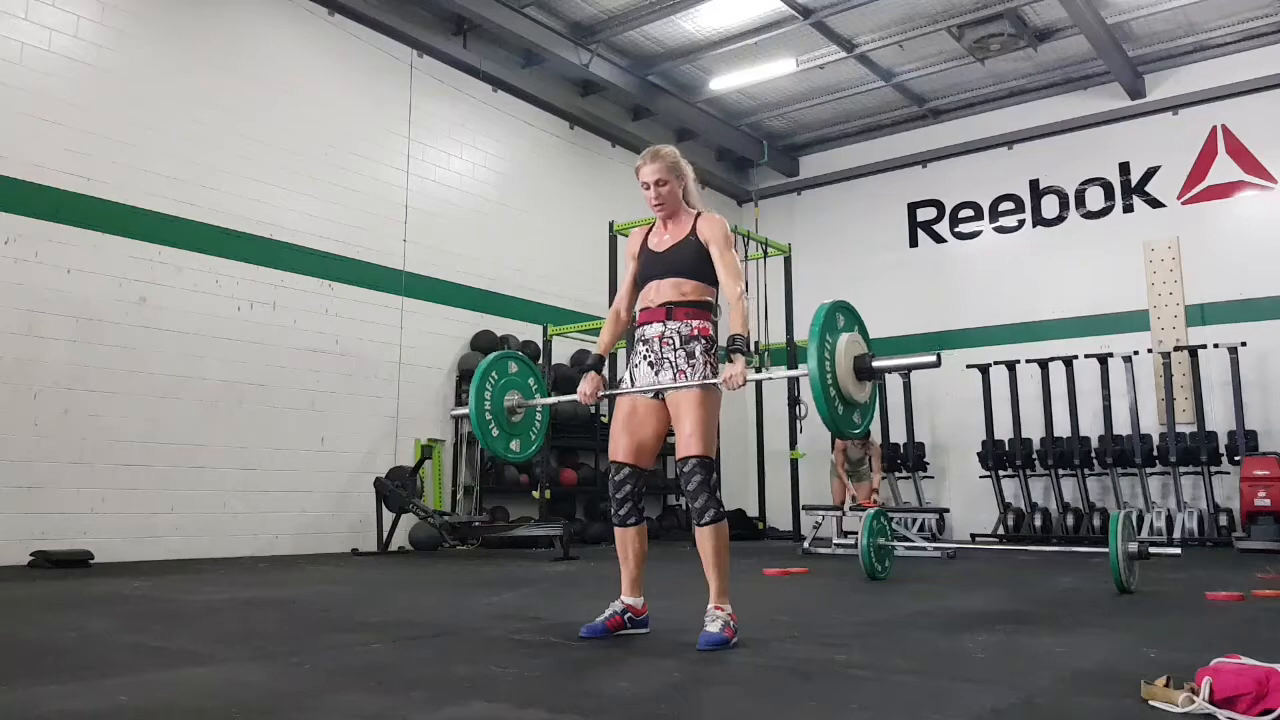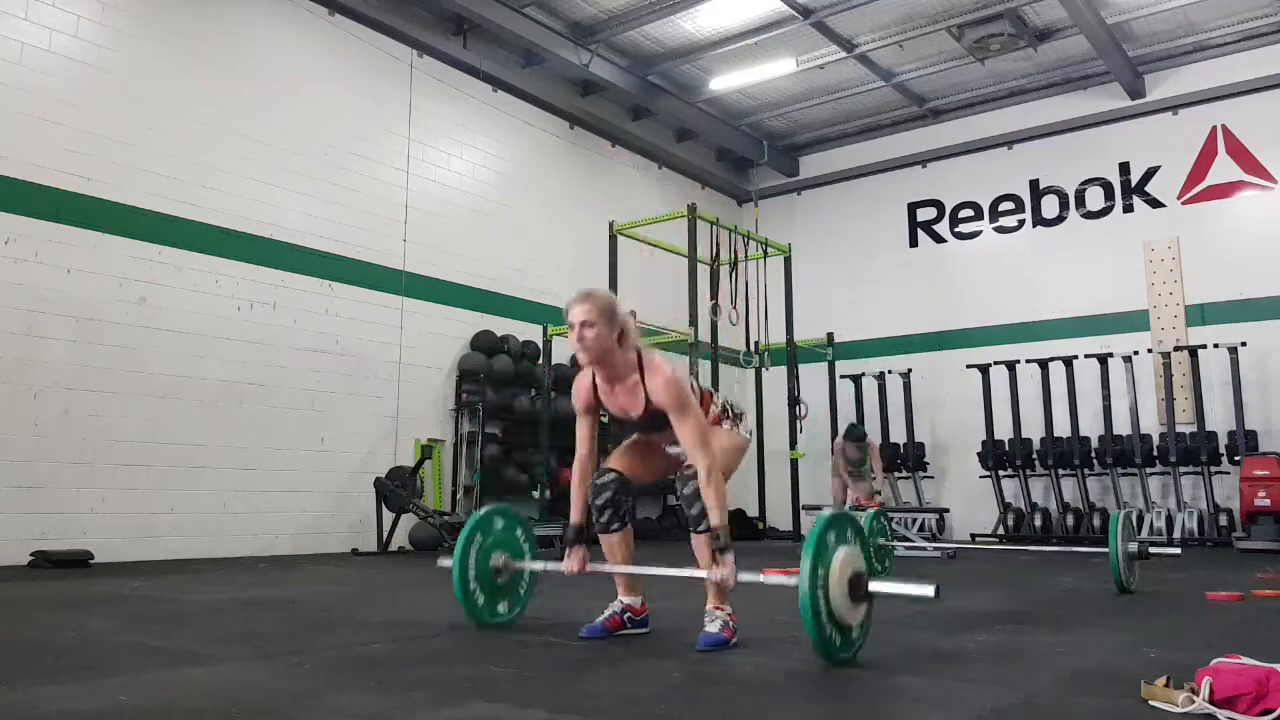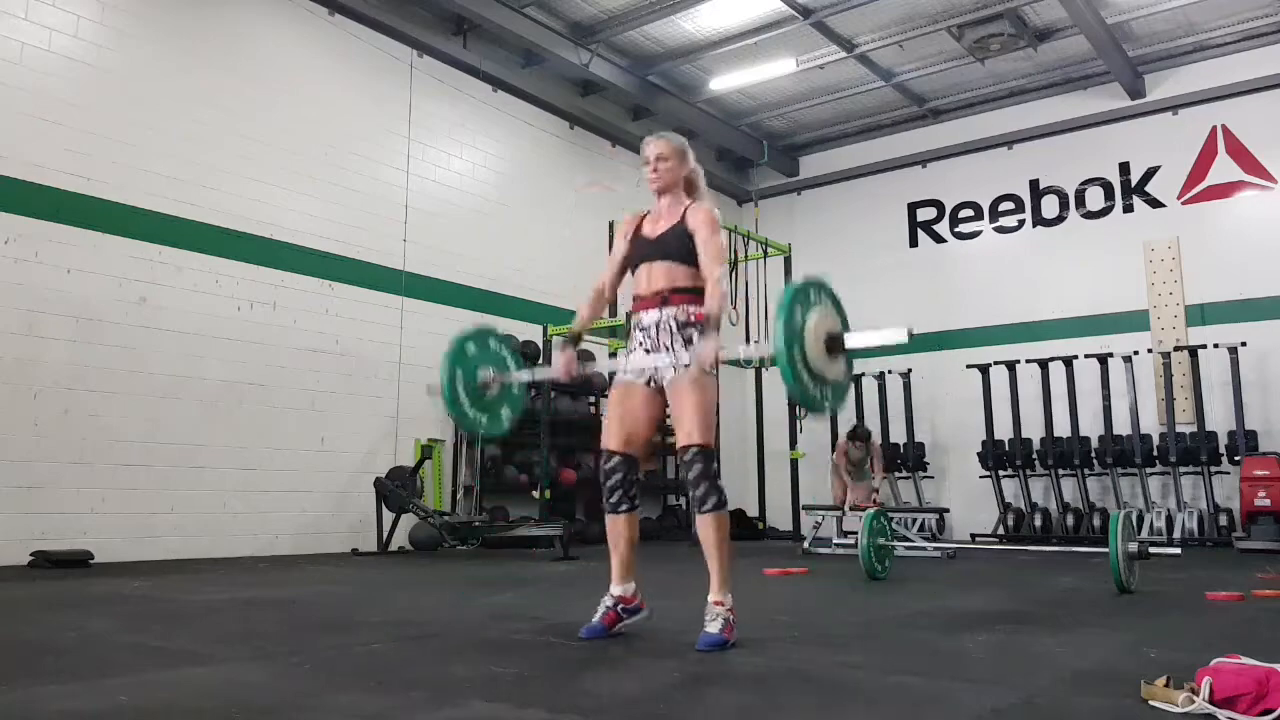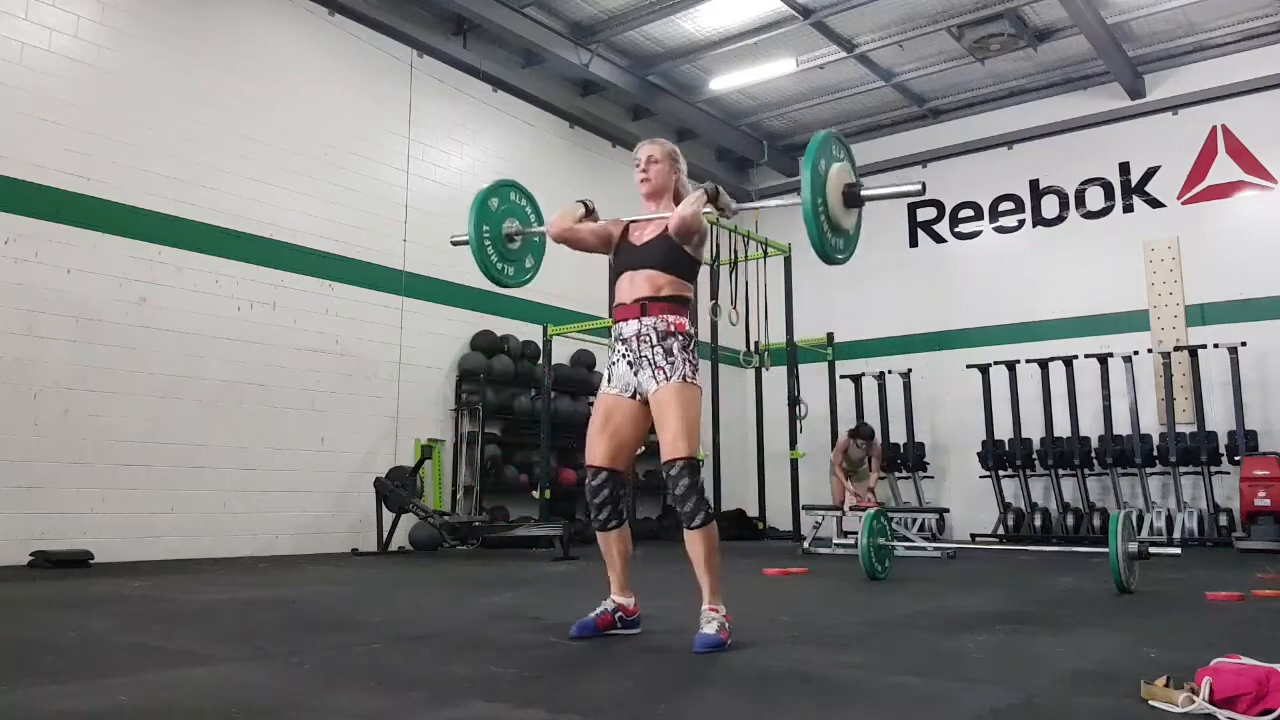
dt=0.4s
person 1, frame 1
left shoulder: (709, 225)
right shoulder: (639, 239)
left elbow: (735, 293)
right elbow: (620, 309)
left wrist: (738, 352)
right wrist: (595, 366)
left hip: (690, 347)
right hip: (643, 353)
left knee: (696, 475)
right knee: (622, 480)
left ankle: (720, 610)
right ankle: (631, 603)
person 1, frame 2
left shoulder: (661, 376)
right shoulder: (585, 385)
left elbow: (704, 463)
right elbow: (583, 463)
right wrist: (575, 540)
left hip: (718, 426)
right hip: (660, 437)
left knee: (694, 488)
right knee: (607, 487)
left ankle: (719, 613)
right ankle: (630, 604)
person 1, frame 3
left shoulder: (699, 213)
right shoulder: (633, 225)
left elbow: (716, 277)
right elbow: (603, 288)
left wrist: (713, 332)
right wrist: (572, 340)
left hip: (687, 338)
right hip: (641, 345)
left knee: (696, 464)
right knee: (615, 466)
left ankle: (720, 605)
right ankle: (623, 594)
person 1, frame 4
left shoulder: (688, 224)
right shoulder: (620, 231)
left elbow: (681, 223)
right elbow: (558, 231)
left wrist: (707, 197)
right wrist: (583, 209)
left hip: (668, 348)
right hip: (622, 354)
left knee: (681, 477)
right knee: (599, 482)
left ankle: (714, 609)
right ankle: (622, 604)
